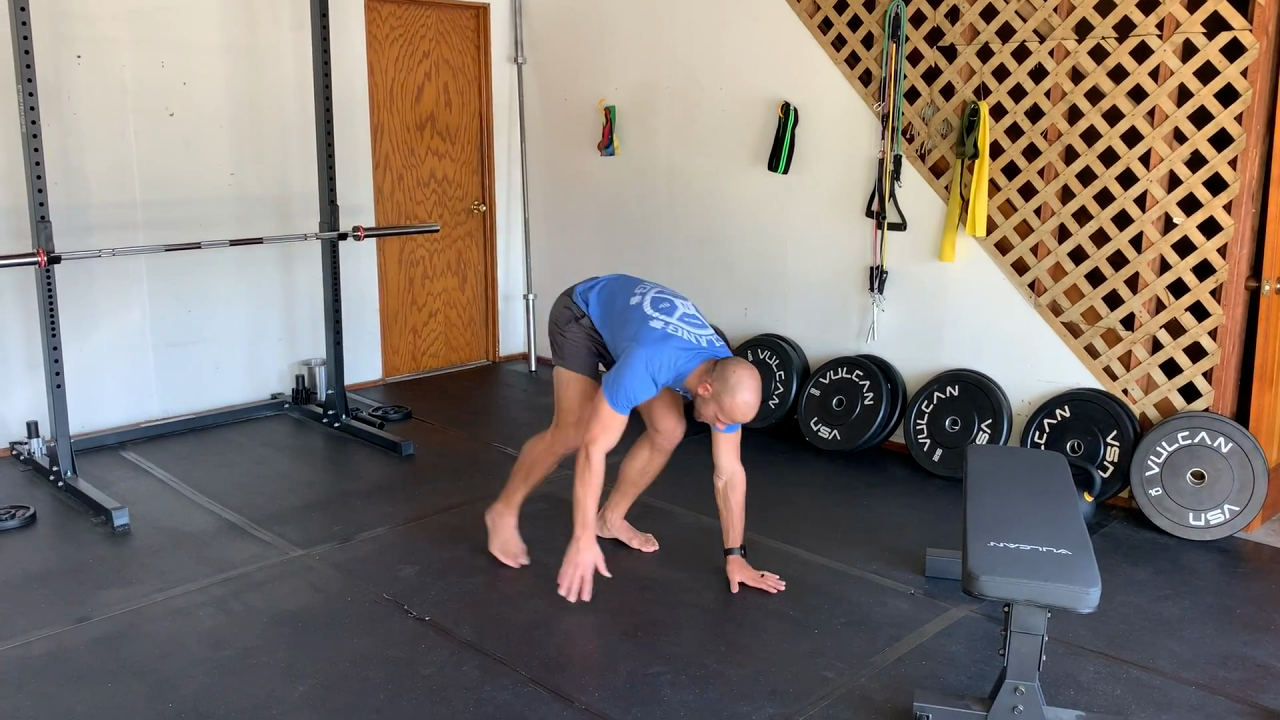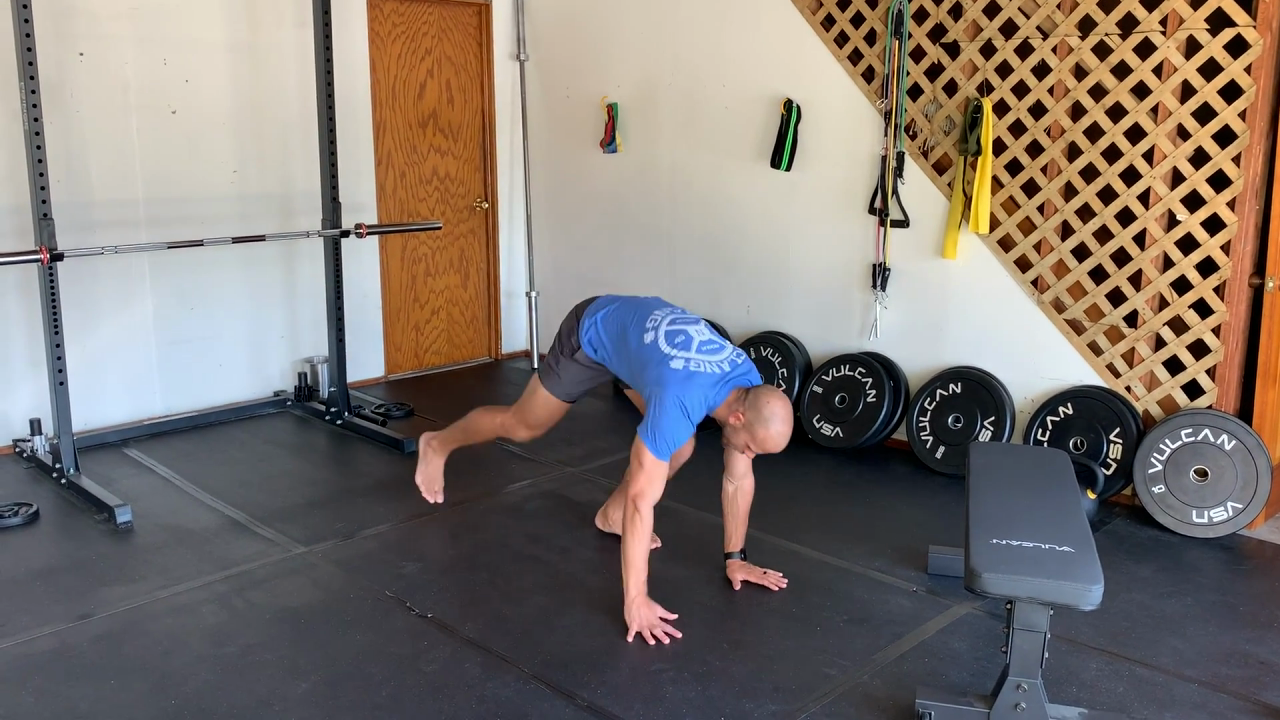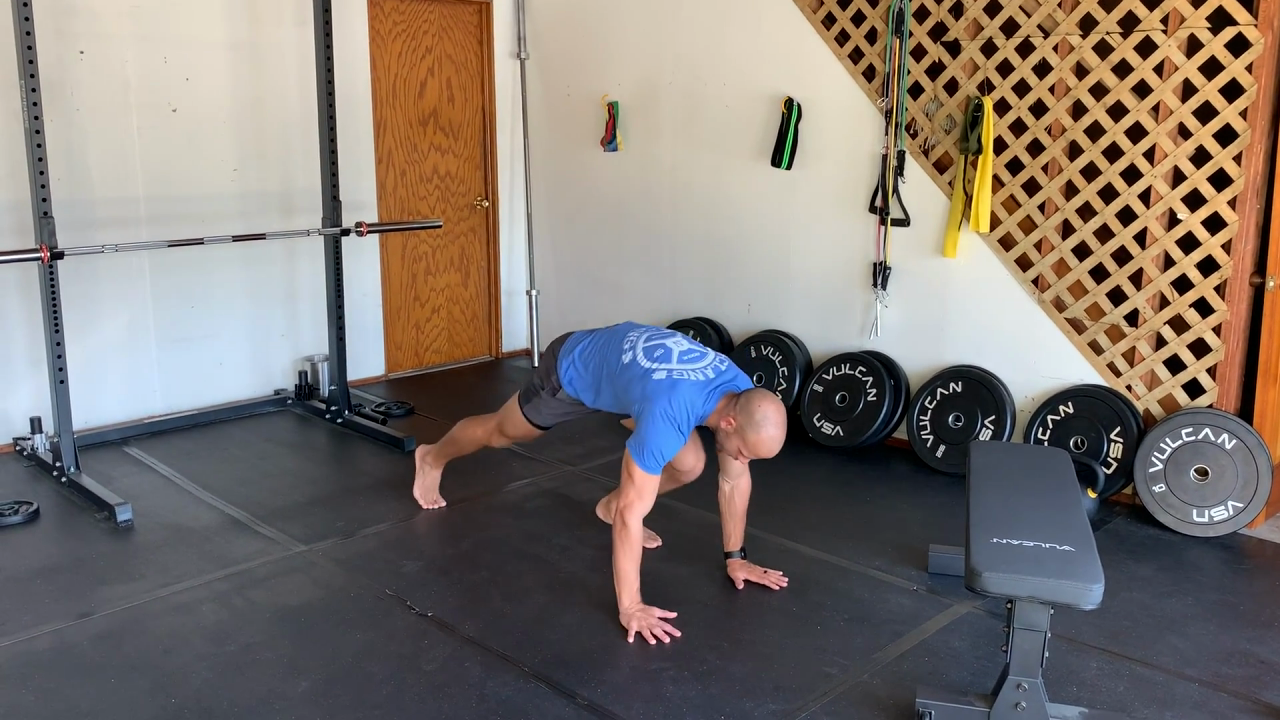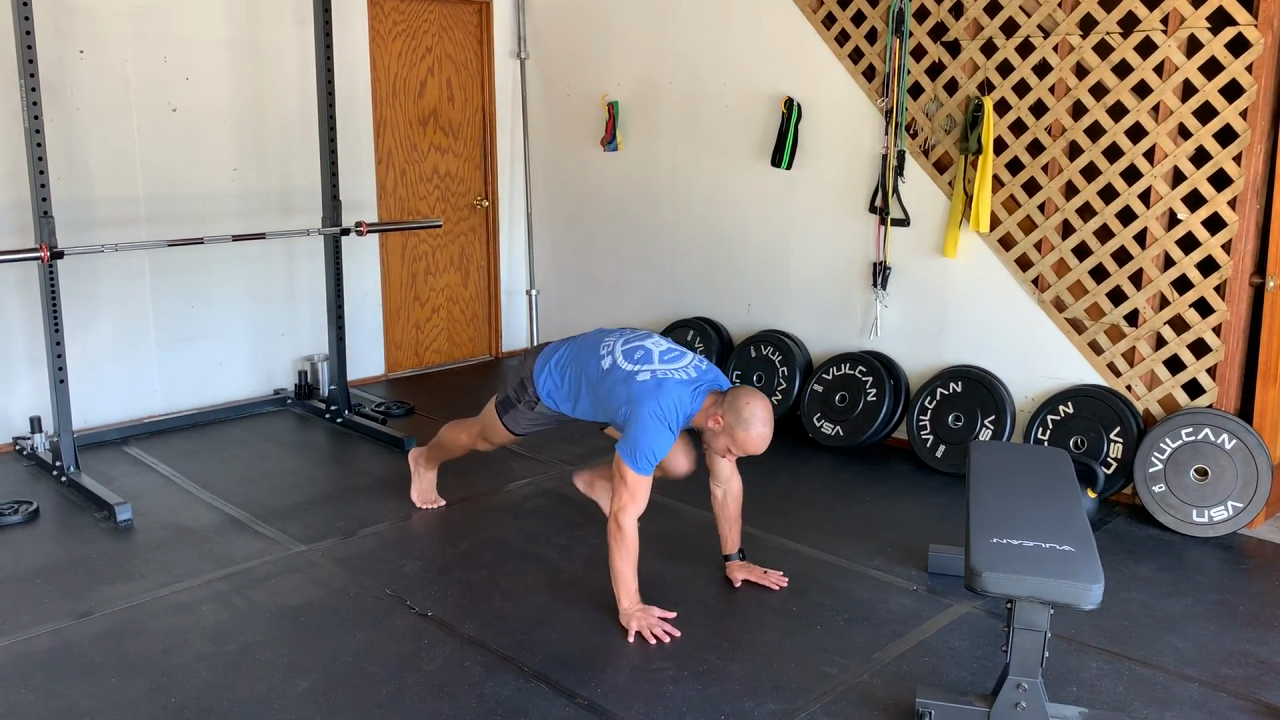
dt=0.3s
person 1, frame 1
left shoulder: (732, 379)
right shoulder: (650, 368)
left elbow: (728, 472)
right elbow: (593, 450)
left wrist: (735, 555)
right wrist: (582, 539)
left hip: (633, 316)
right hip: (582, 312)
left knee: (669, 431)
right knee: (572, 431)
left ankle: (609, 519)
right ankle: (504, 511)
person 1, frame 2
left shoulder: (752, 391)
right shoulder: (680, 402)
left elbow: (738, 479)
right elbow: (641, 500)
left wrist: (736, 556)
right wrist: (635, 600)
left hip: (641, 328)
right hip: (592, 334)
left knee: (679, 449)
right knee: (524, 423)
left ankle: (612, 515)
right ankle: (437, 445)
person 1, frame 3
left shoulder: (741, 393)
right shoulder: (667, 417)
left elbow: (734, 479)
right elbow: (632, 514)
left wrist: (735, 556)
right wrist: (630, 607)
left hip: (618, 360)
right hip: (572, 370)
left knee: (690, 464)
right knee: (502, 431)
left ankle: (613, 505)
right ankle: (431, 459)
person 1, frame 4
left shoulder: (721, 393)
right shoulder: (656, 418)
left elbow: (725, 480)
right elbow: (624, 515)
left wrist: (733, 558)
right wrist: (630, 607)
left hip: (598, 363)
right hip: (549, 380)
left knee: (680, 463)
right knee: (484, 435)
left ankle: (596, 481)
right ankle: (424, 461)
